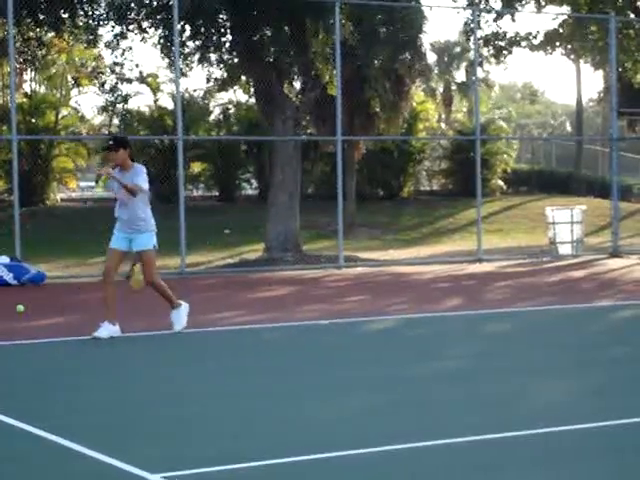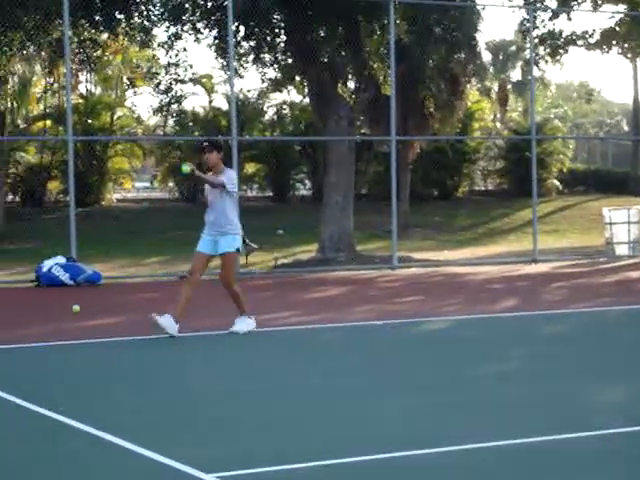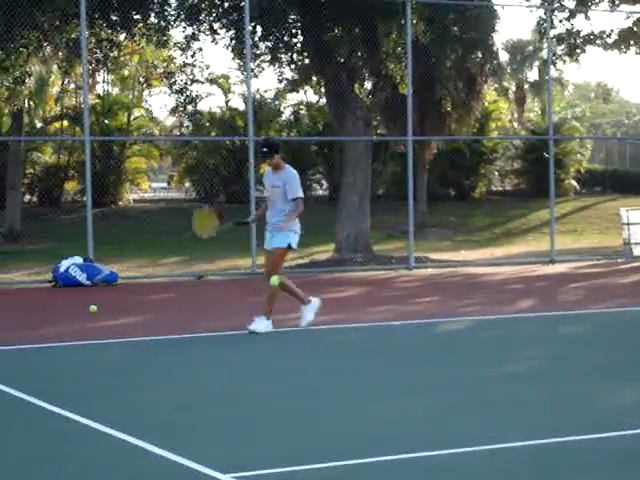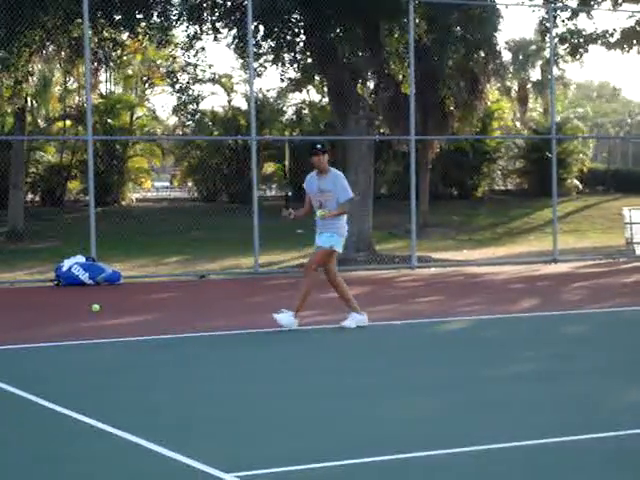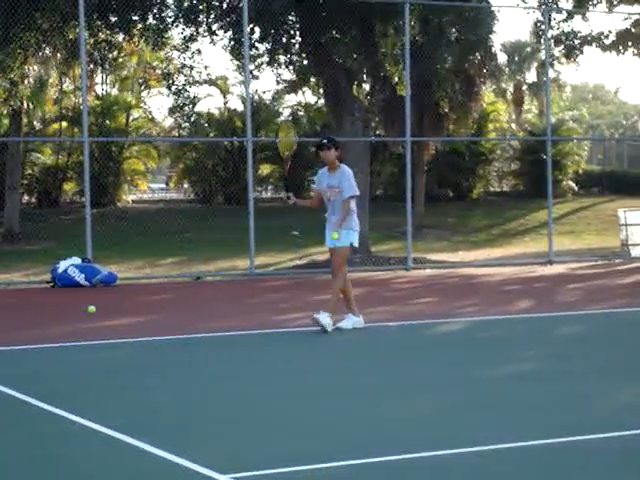
dt=0.4s
person 1, frame 1
left shoulder: (139, 171)
right shoulder: (113, 174)
left elbow: (134, 192)
left wrist: (115, 178)
left hip: (143, 230)
right hip: (121, 231)
left knee: (151, 279)
right knee: (108, 274)
left ankle: (177, 306)
right ankle: (111, 324)
person 1, frame 2
left shoulder: (229, 175)
right shoulder: (207, 178)
left elbow: (216, 184)
left wrist: (197, 174)
left hip: (229, 234)
right hip: (209, 233)
left knee: (227, 281)
right knee: (191, 276)
left ankle: (245, 317)
right ankle: (173, 320)
person 1, frame 3
left shoulder: (290, 174)
right shoulder: (268, 174)
left elbow: (299, 205)
left wrist: (288, 222)
right wrist: (256, 216)
left hip: (286, 230)
right hip: (271, 229)
left knee: (273, 274)
right knee: (271, 276)
left ankle: (266, 318)
right ankle: (307, 302)
person 1, frame 4
left shoulder: (337, 177)
right shoulder: (310, 179)
left elbow: (346, 207)
right elbow: (307, 208)
left wrist: (331, 213)
right wrist: (293, 213)
left hip: (334, 231)
right hip: (321, 231)
left knee: (309, 268)
right knee: (332, 276)
left ankle: (293, 315)
right ankle: (358, 313)
person 1, frame 5
left shoulder: (345, 172)
right shoulder: (321, 175)
left elbow: (348, 204)
right elbow: (316, 202)
left wrist: (339, 224)
right wrist: (296, 200)
left hip: (346, 227)
right hip: (331, 227)
left knee: (338, 270)
right knee: (340, 272)
left ankle: (329, 315)
right ankle: (354, 315)
